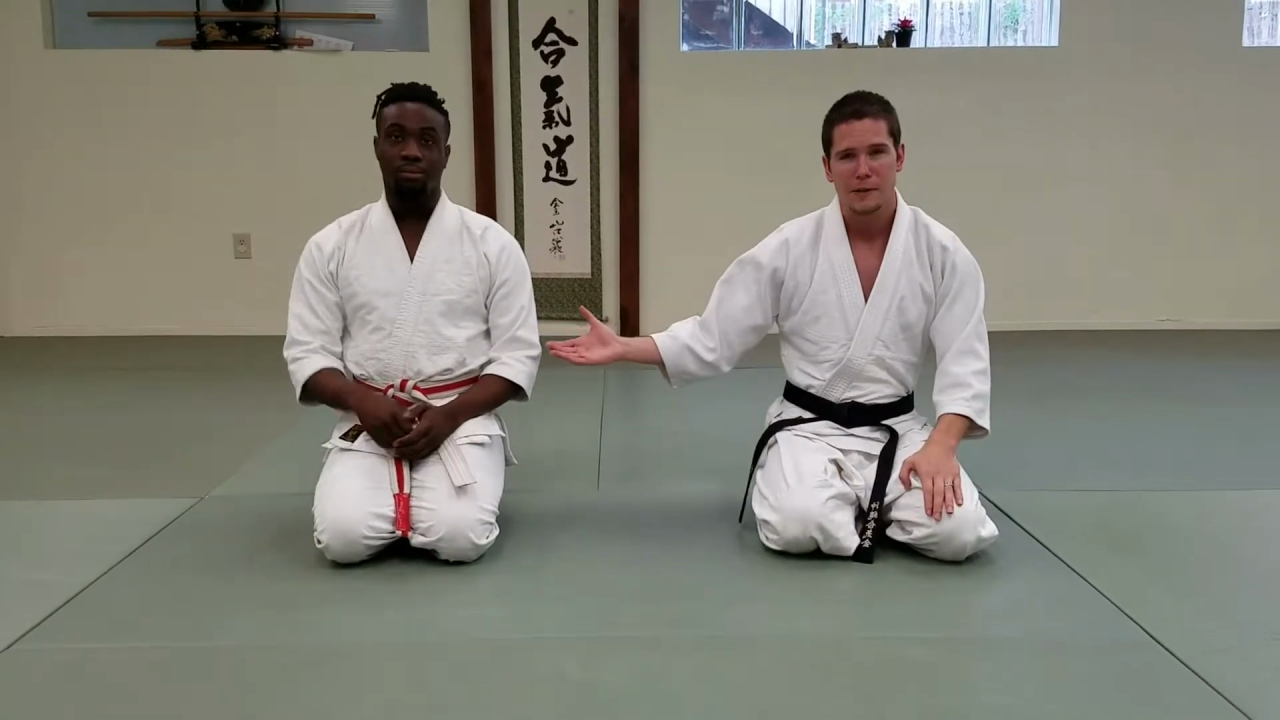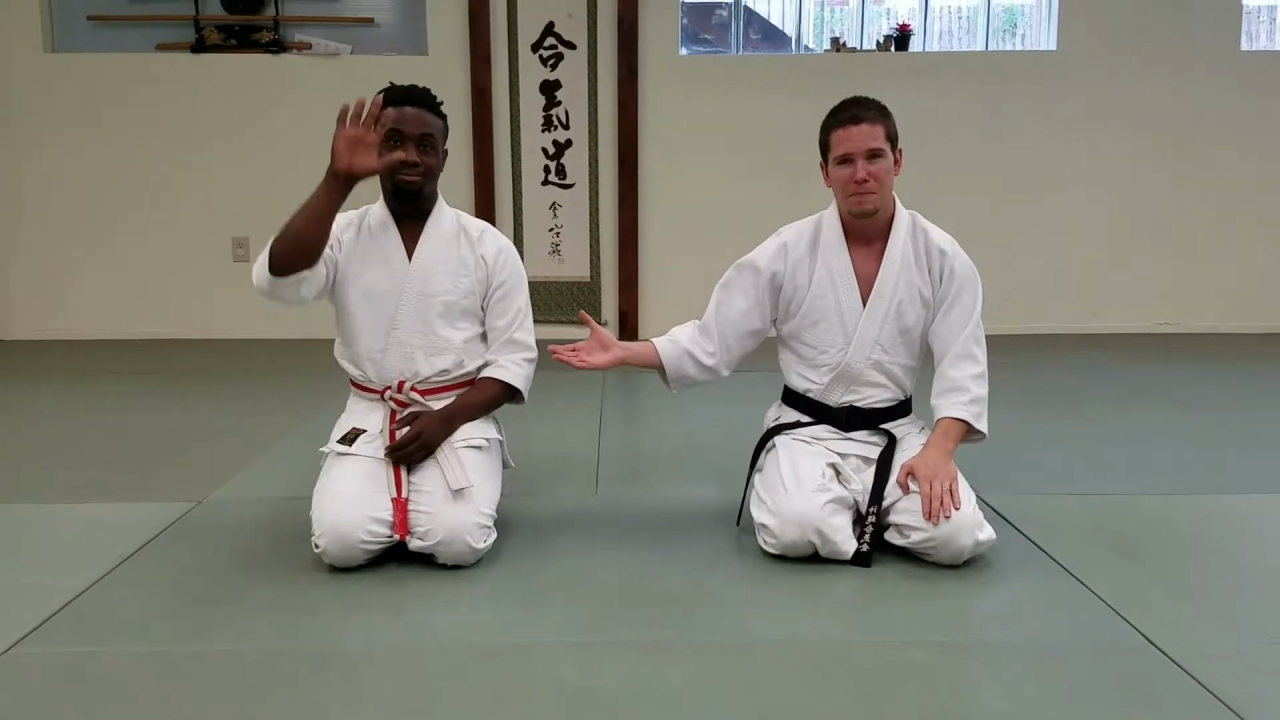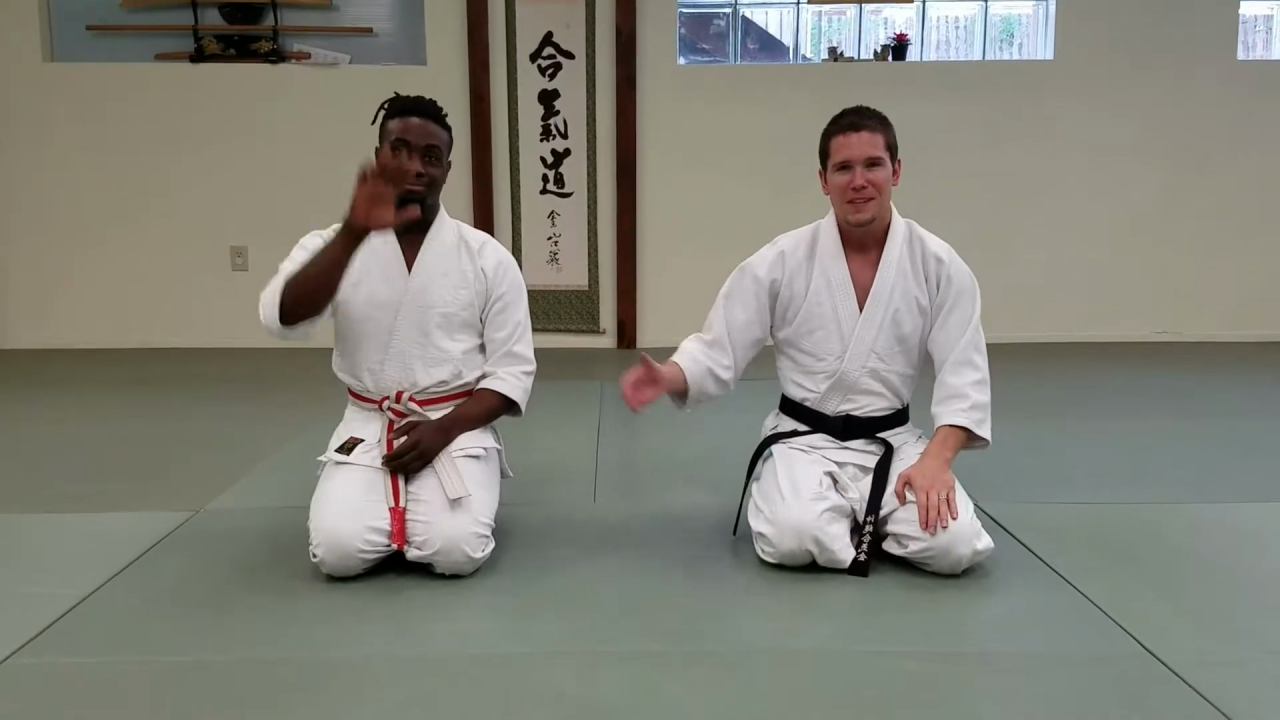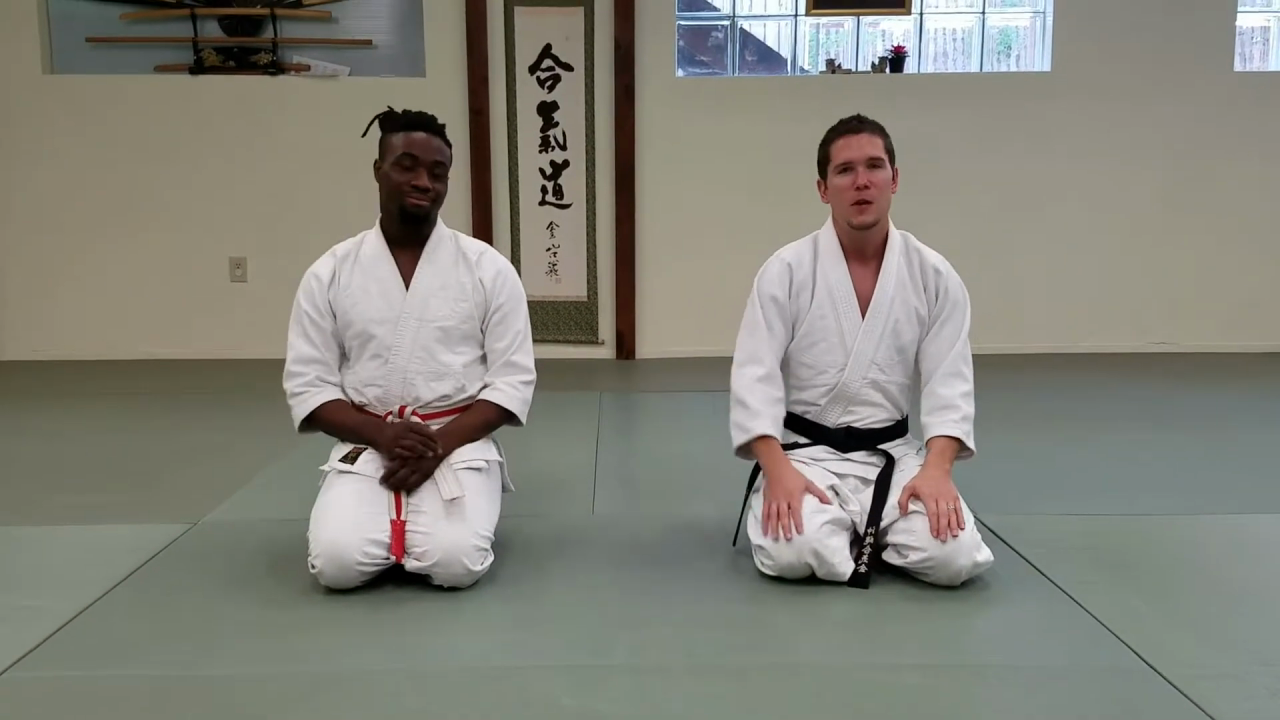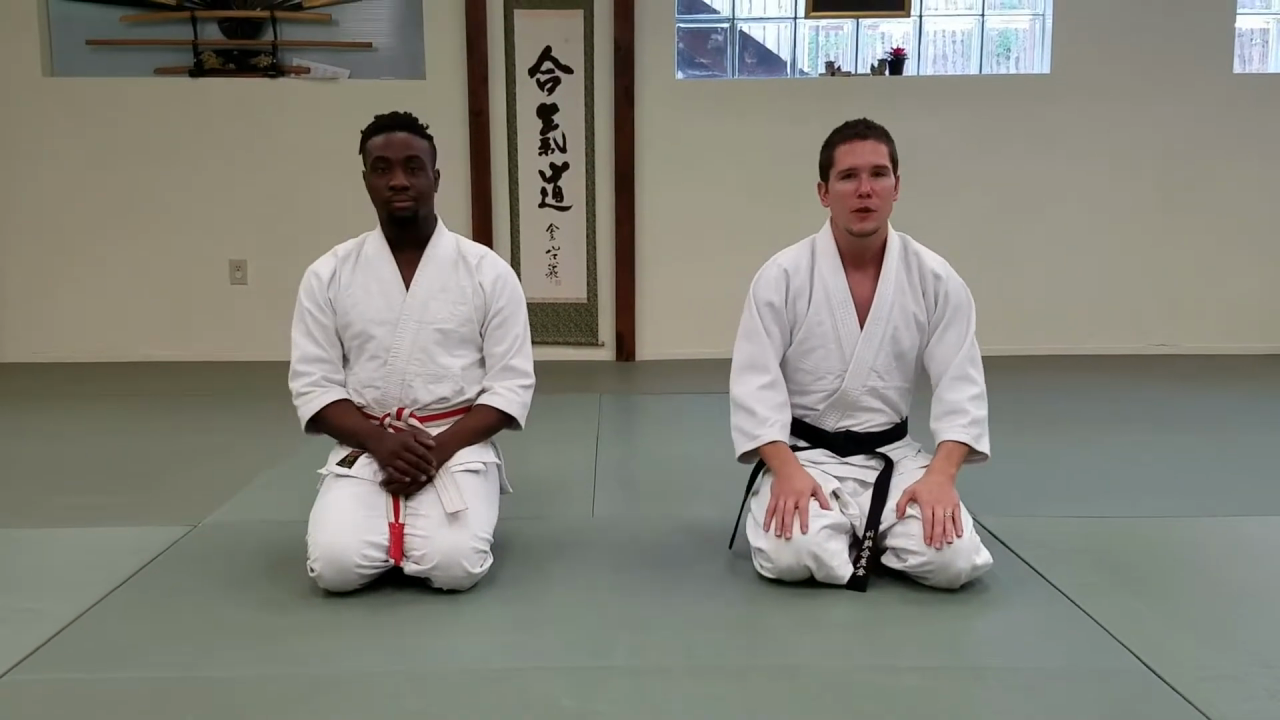
dt=0.3s
person 1, frame 1
left shoulder: (492, 243)
right shoulder: (331, 245)
left elbow: (519, 354)
right elbow: (306, 353)
left wrist: (449, 416)
right wrist: (362, 404)
left hip: (461, 416)
right hip: (371, 420)
left knee: (460, 537)
right knee: (343, 538)
left ankle: (435, 492)
right ankle: (404, 497)
person 1, frame 2
left shoulder: (488, 246)
right shoulder: (339, 237)
left elbow: (514, 357)
right elbow: (277, 278)
left wrist: (443, 420)
right wrist: (338, 178)
left hip: (457, 419)
right hip: (369, 419)
left knee: (458, 542)
right knee: (340, 542)
left ankle: (435, 495)
right ankle: (392, 498)
person 1, frame 3
left shoulder: (487, 258)
right shoulder: (335, 245)
left elbow: (512, 369)
right elbow: (283, 317)
left wrist: (442, 430)
right wrist: (354, 233)
left hip: (456, 429)
right hip: (366, 428)
left knee: (455, 550)
right knee: (338, 552)
left ankle: (433, 504)
right ankle: (393, 508)
person 1, frame 4
left shoulder: (487, 268)
right shoulder: (329, 274)
left elbow: (513, 379)
right elbow: (307, 385)
left wrist: (440, 442)
right wrist: (384, 435)
left hip: (458, 442)
right hip: (369, 444)
left knee: (455, 562)
right knee: (338, 563)
left ankle: (441, 517)
right ankle: (396, 522)
person 1, frame 5
left shoulder: (487, 271)
right shoulder: (328, 274)
left elbow: (511, 384)
right elbow: (313, 385)
left wrist: (438, 449)
right wrist: (380, 442)
left hip: (456, 444)
right hip: (367, 446)
left knee: (453, 566)
right knee: (336, 566)
left ankle: (423, 525)
right ankle: (395, 527)
person 2, frame 1
left shoulder: (942, 253)
right shoulder: (789, 247)
left elbow: (965, 362)
right elbow: (712, 338)
left wrist: (940, 447)
right wrist: (620, 347)
left hip: (898, 429)
right hip: (809, 427)
left knee: (958, 532)
right knee: (798, 525)
left ankle: (865, 504)
right ankle: (857, 504)
person 2, frame 2
left shoulder: (941, 257)
right shoulder: (786, 252)
left elbow: (963, 365)
right elbow: (712, 341)
left wrist: (938, 450)
right wrist: (622, 352)
left hip: (895, 432)
right hip: (808, 430)
left knee: (956, 536)
right knee: (796, 530)
left ankle: (862, 509)
right ankle: (849, 509)
person 2, frame 3
left shoulder: (938, 265)
right shoulder: (781, 260)
left elbow: (964, 373)
right elbow: (717, 351)
left wrist: (937, 460)
right wrist: (664, 376)
left hip: (893, 443)
right hip: (805, 439)
left knee: (955, 546)
right knee: (791, 539)
left ankle: (861, 519)
right ankle: (856, 520)
person 2, frame 4
left shoulder: (933, 275)
right shoulder: (785, 270)
left elbow: (950, 384)
right elbow: (754, 378)
left wrist: (936, 470)
right wrist: (778, 468)
left hip: (893, 453)
right hip: (805, 452)
left knee: (952, 557)
right knee: (792, 552)
left ankle: (865, 533)
right ankle: (847, 532)
person 2, frame 5
left shoulder: (935, 279)
right shoulder: (782, 275)
left elbow: (961, 386)
right elbow: (754, 384)
left wrist: (941, 475)
right wrist: (786, 471)
left hip: (893, 456)
right hip: (805, 455)
left knee: (953, 560)
right knee: (793, 555)
left ankle: (861, 537)
right ankle: (858, 537)
